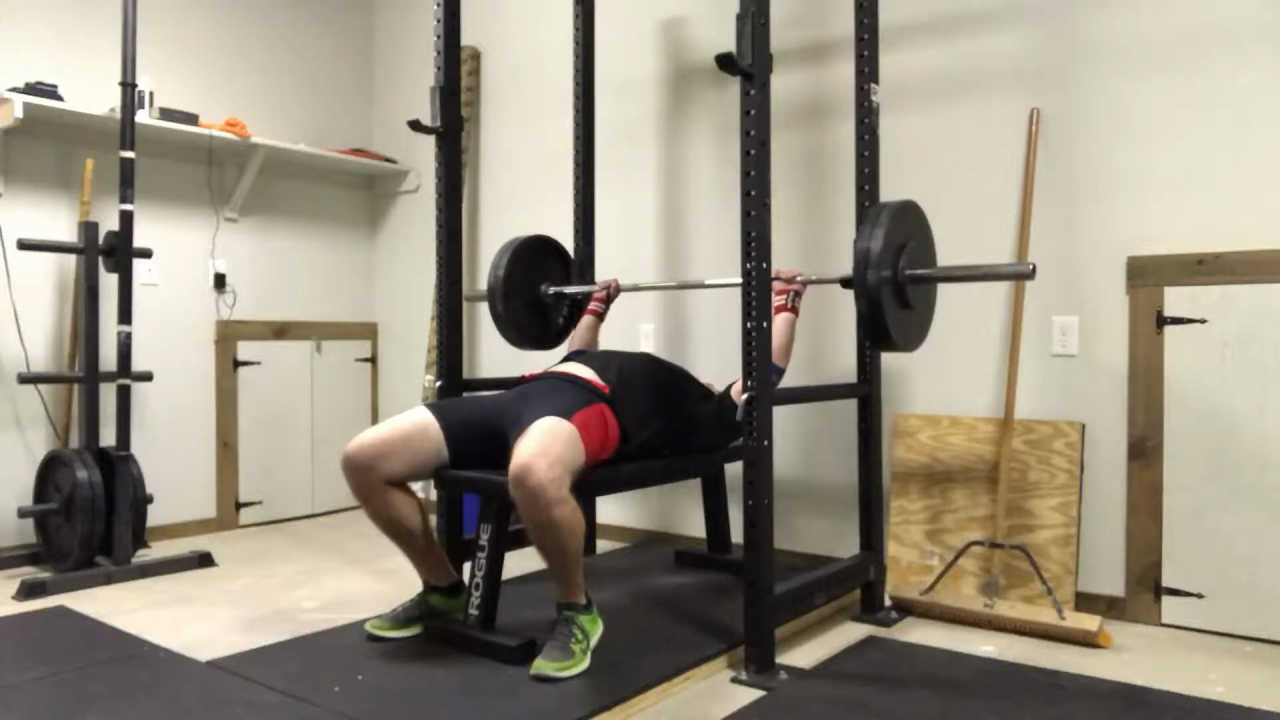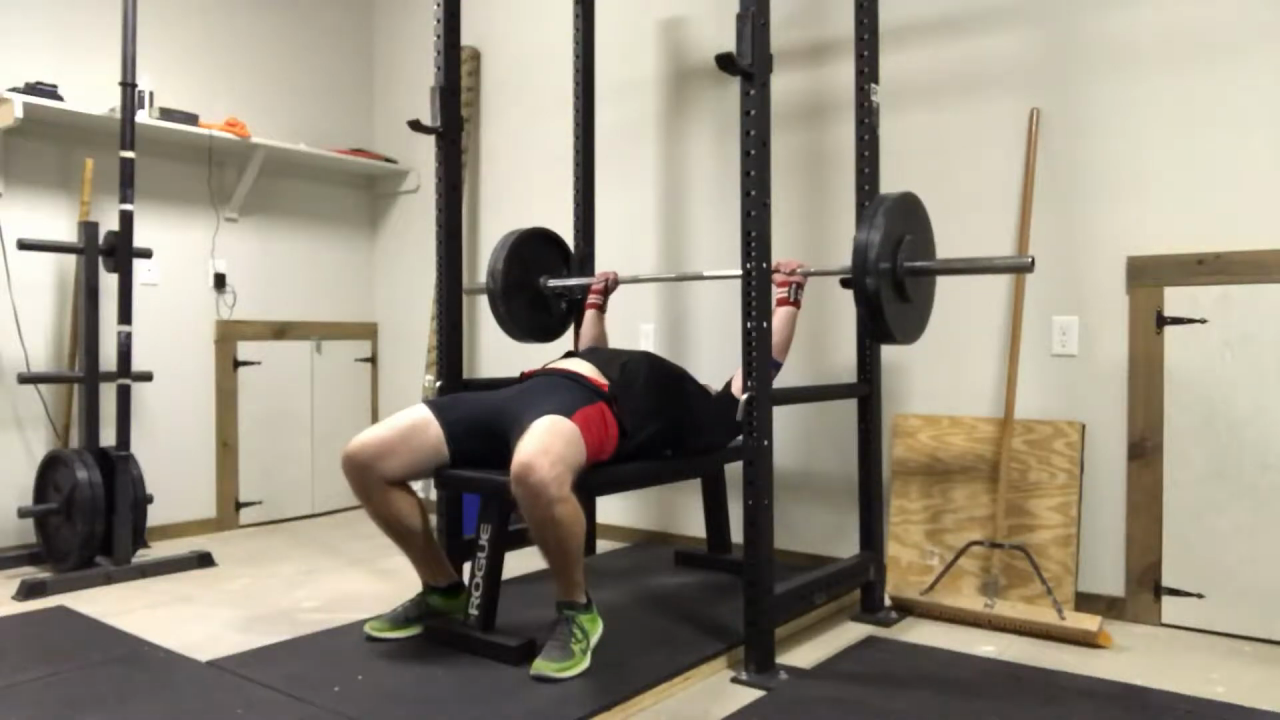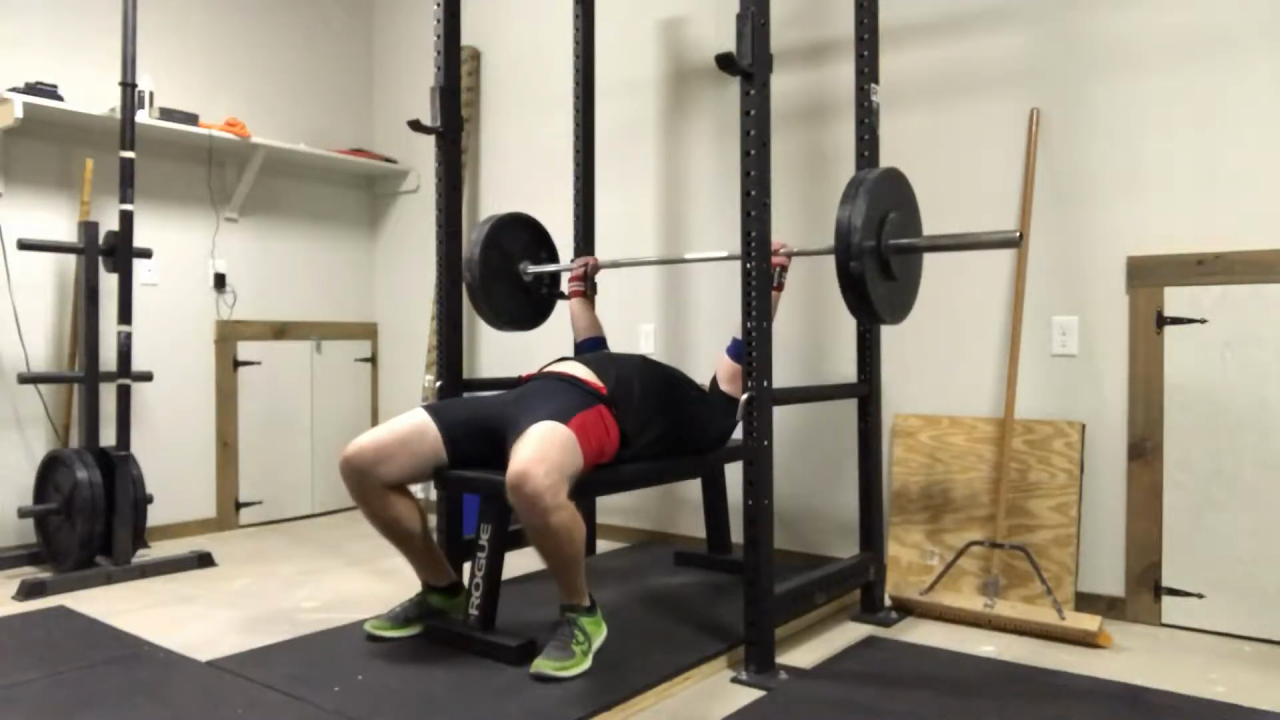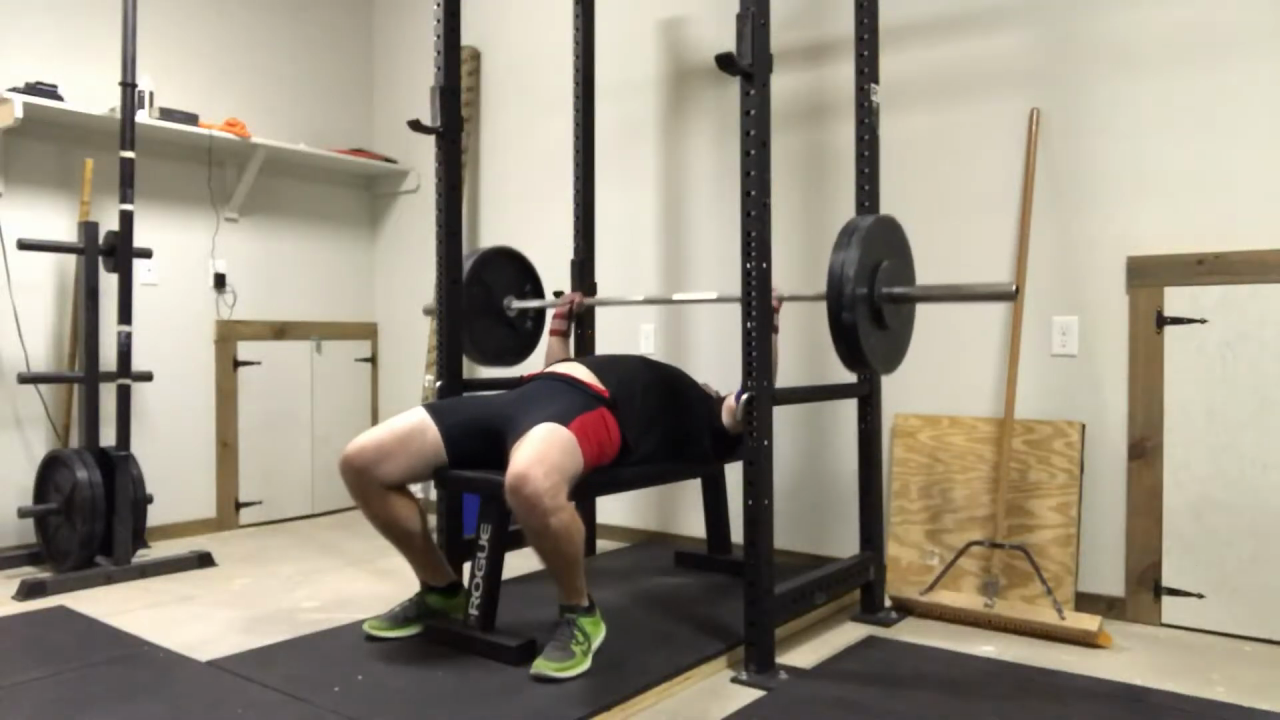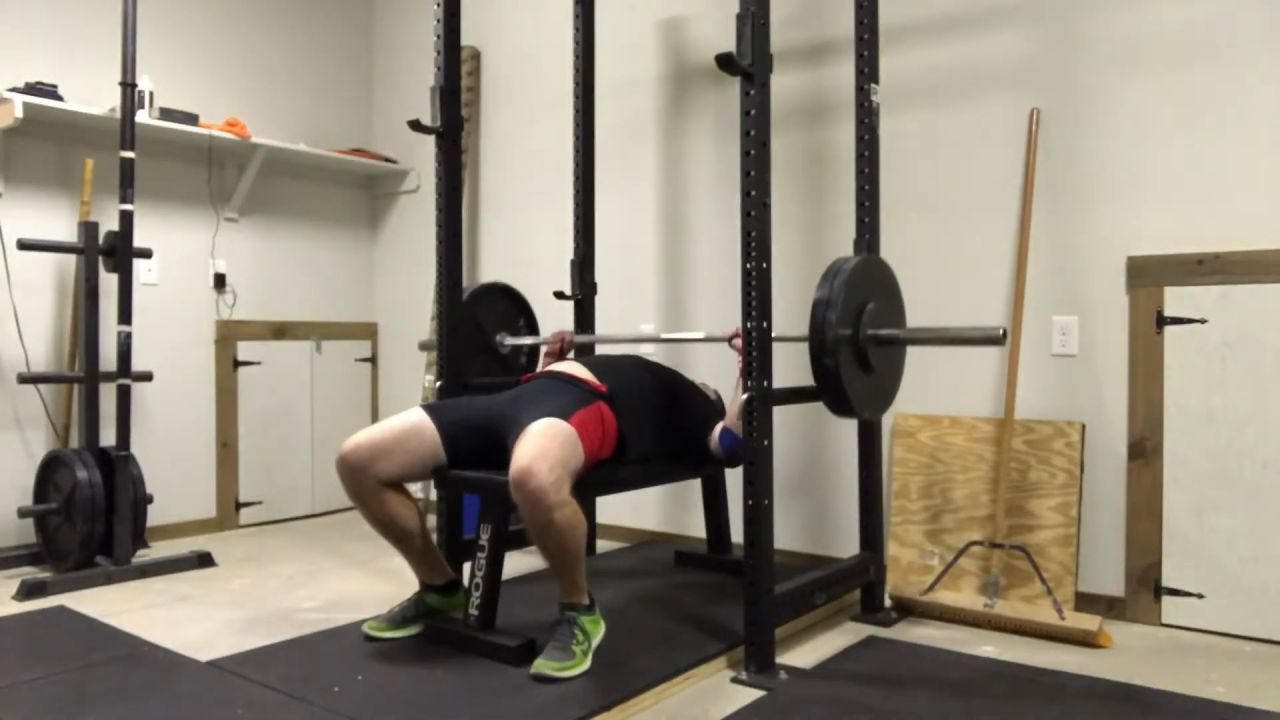
dt=1s
person 1, frame 1
left shoulder: (706, 416)
right shoulder: (648, 387)
left elbow: (764, 373)
right elbow: (579, 359)
left wrist: (785, 302)
right wrist: (596, 305)
left knee: (534, 476)
right knee: (363, 459)
left ankle: (576, 612)
right ankle: (442, 590)
person 1, frame 2
left shoulder: (708, 417)
right shoulder: (647, 388)
right elbow: (589, 357)
left wrist: (787, 297)
right wrist: (595, 302)
left knee: (536, 474)
right knee: (363, 458)
left ankle: (576, 612)
right ankle: (442, 591)
person 1, frame 3
left shoulder: (706, 418)
right shoulder: (639, 391)
left elbow: (743, 358)
right elbow: (590, 350)
left wrist: (770, 281)
right wrist: (579, 289)
left knee: (532, 481)
right knee: (362, 461)
left ankle: (580, 613)
right ankle: (442, 591)
person 1, frame 4
left shoulder: (708, 424)
right shoulder: (647, 394)
left wrist: (766, 323)
right wrist: (560, 327)
left knee: (530, 482)
right knee: (362, 461)
left ankle: (579, 614)
right ankle: (441, 592)
person 1, frame 5
left shoulder: (702, 418)
left elbow: (734, 442)
right wrist: (550, 360)
left knee: (535, 479)
right knee: (358, 459)
left ankle: (578, 613)
right ankle: (439, 592)
